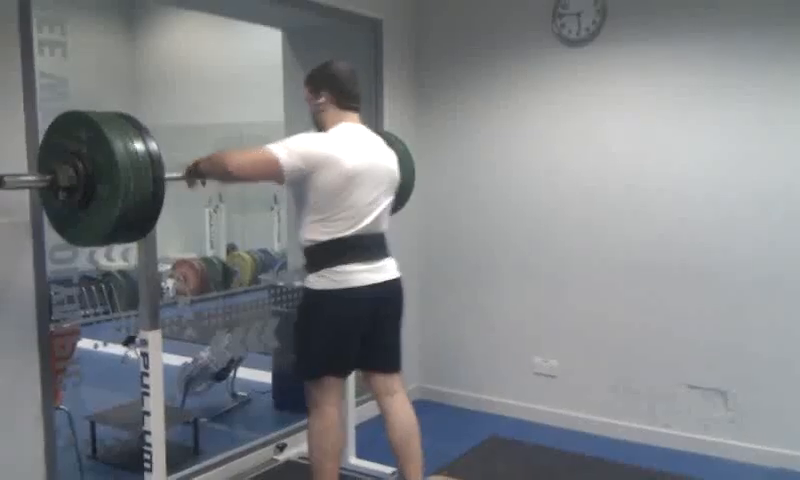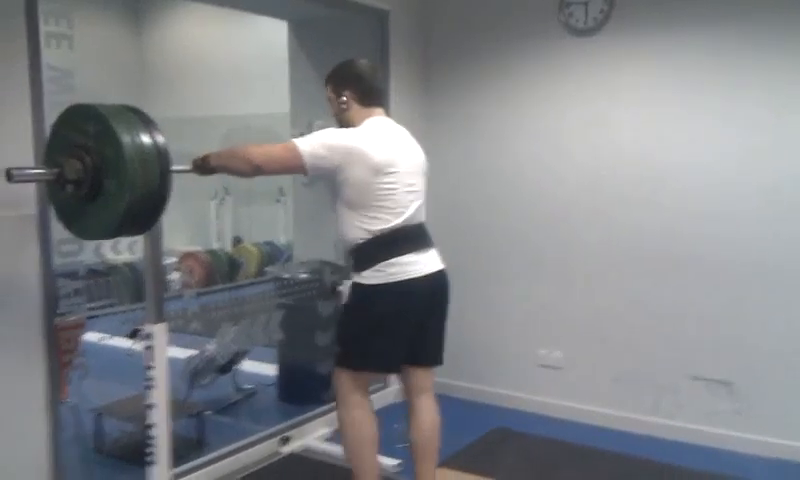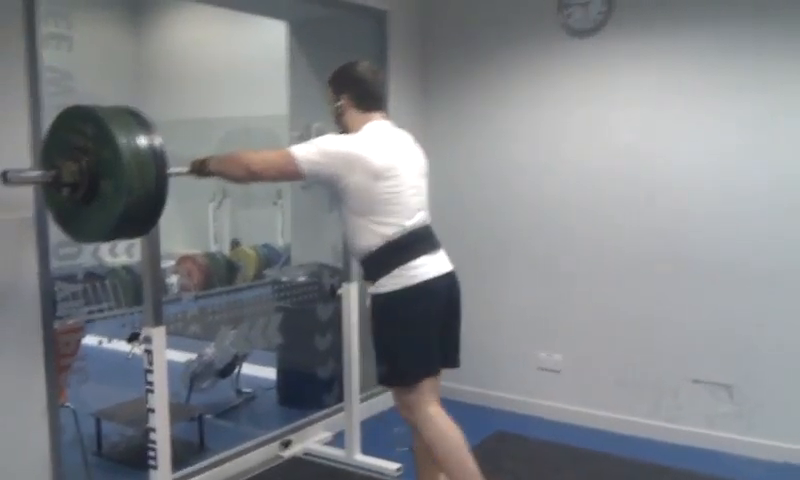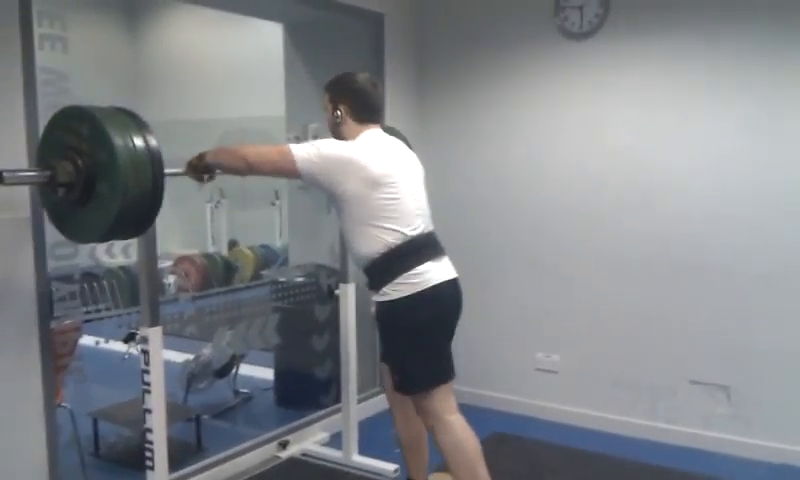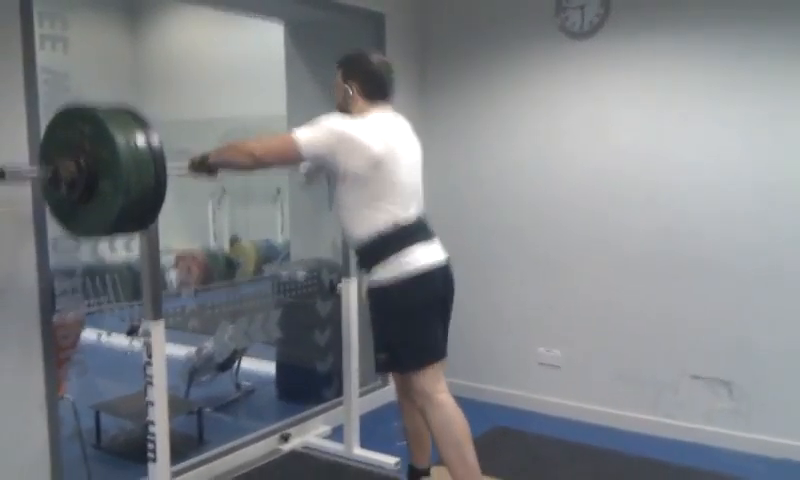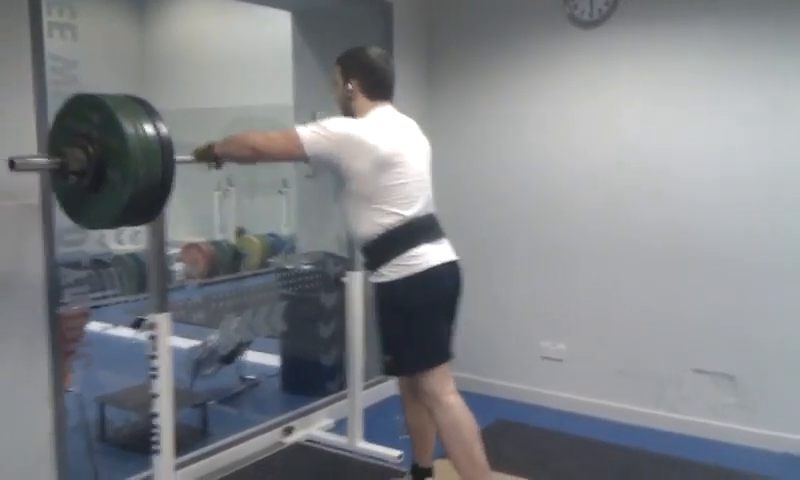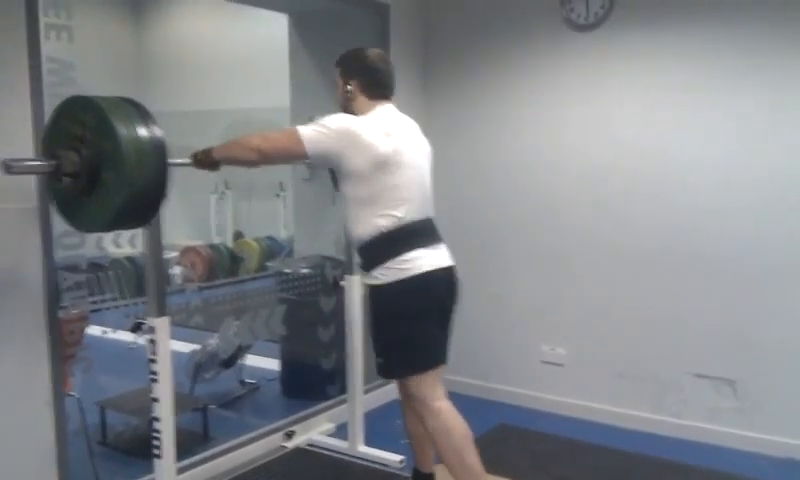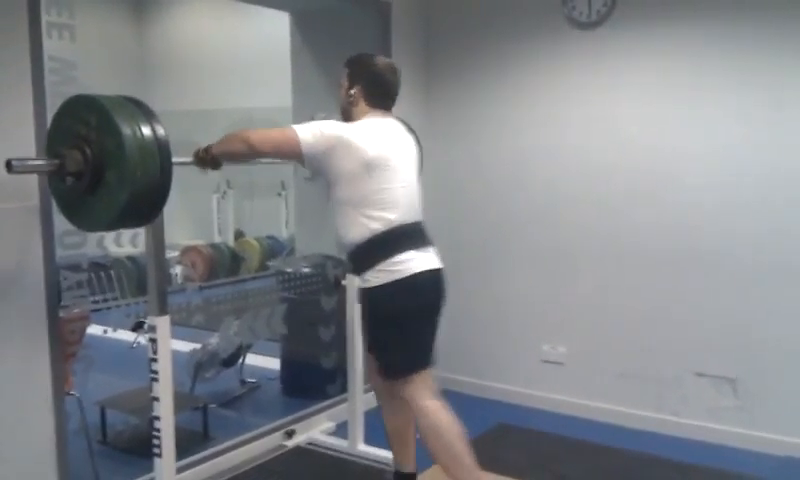
dt=0.4s
person 1, frame 1
left shoulder: (314, 148)
right shoulder: (385, 152)
left elbow: (236, 165)
left wrist: (199, 166)
left hip: (335, 289)
right hip: (385, 282)
left knee: (324, 400)
right knee: (390, 390)
person 1, frame 2
left shoulder: (346, 143)
right shoulder: (406, 140)
left elbow: (258, 160)
left wrist: (209, 161)
left hip: (386, 284)
right hip: (429, 275)
left knee: (351, 386)
right knee: (421, 390)
person 1, frame 3
left shoulder: (344, 150)
right shoulder: (405, 142)
left elbow: (256, 167)
left wrist: (207, 164)
left hip: (404, 290)
right hip: (438, 277)
left knee: (418, 406)
right knee: (424, 396)
person 1, frame 4
left shoulder: (341, 156)
right shoulder: (396, 149)
left elbow: (251, 159)
left wrist: (203, 160)
left hip: (410, 295)
right hip: (436, 284)
left knee: (438, 409)
right knee: (398, 386)
person 1, frame 5
left shoulder: (343, 132)
right shoulder: (397, 129)
left elbow: (257, 153)
left wrist: (208, 160)
right wrist: (321, 162)
left hip: (401, 280)
right hip: (427, 269)
left knee: (429, 390)
right knee: (411, 383)
person 1, frame 6
left shoulder: (349, 134)
right shoulder: (404, 126)
left elbow: (260, 146)
left wrist: (213, 149)
left hip: (408, 277)
right hip: (434, 266)
left knee: (436, 390)
right knee: (413, 380)
person 1, frame 7
left shoulder: (349, 131)
right shoulder: (405, 128)
left elbow: (262, 148)
left wrist: (211, 154)
left hip: (405, 280)
right hip: (431, 271)
left knee: (428, 395)
right knee: (413, 387)
person 1, frame 8
left shoulder: (340, 137)
right shoulder: (399, 135)
left elbow: (256, 142)
left wrist: (211, 152)
left hip: (394, 282)
right hip: (421, 272)
left knee: (419, 397)
right knee: (384, 377)
